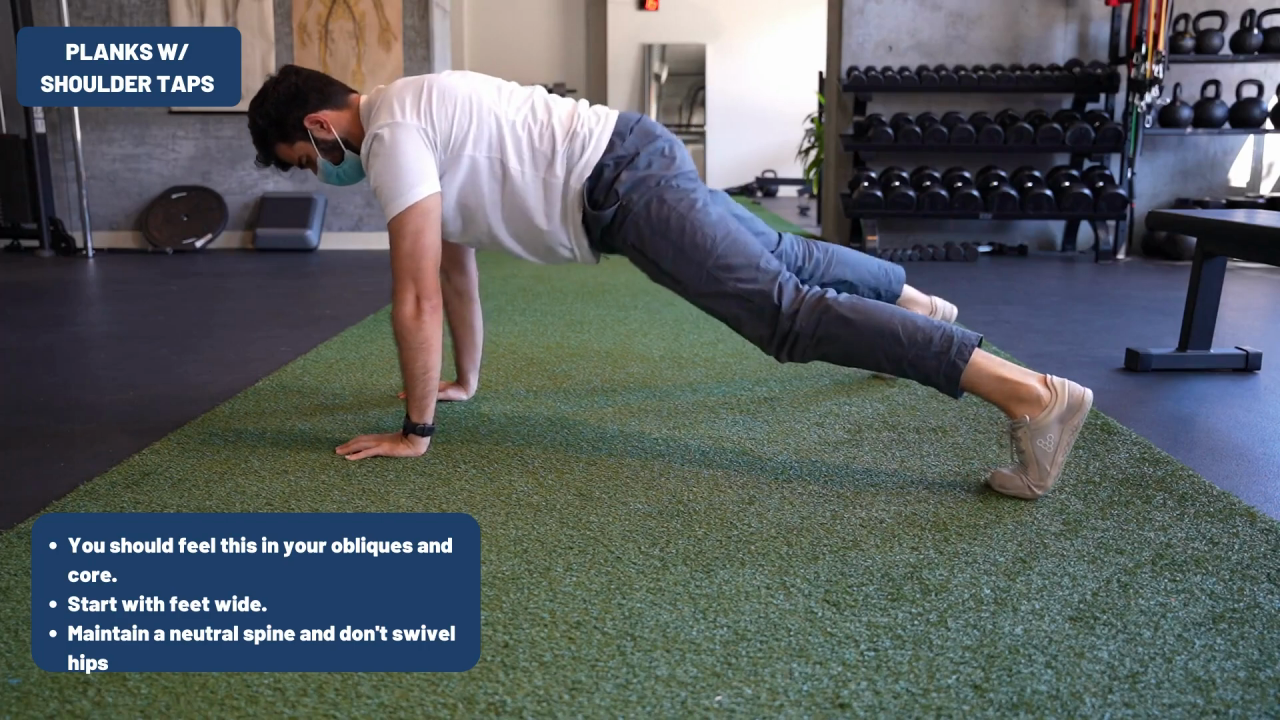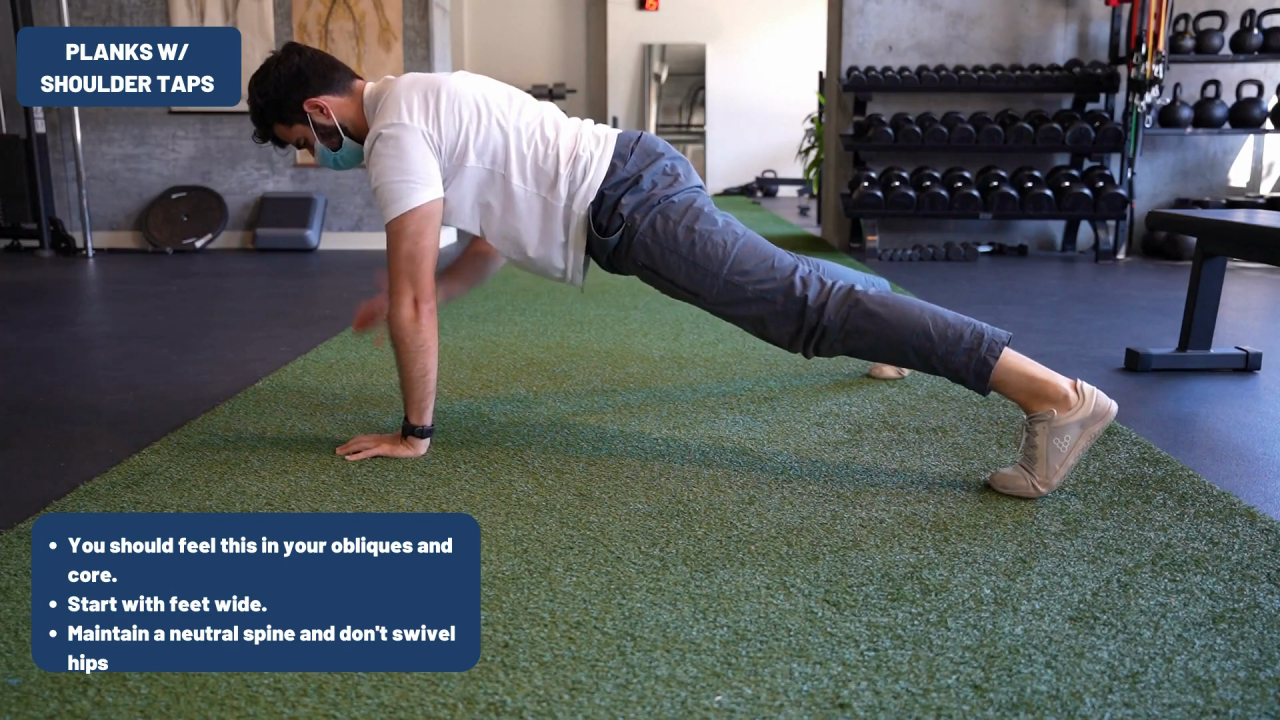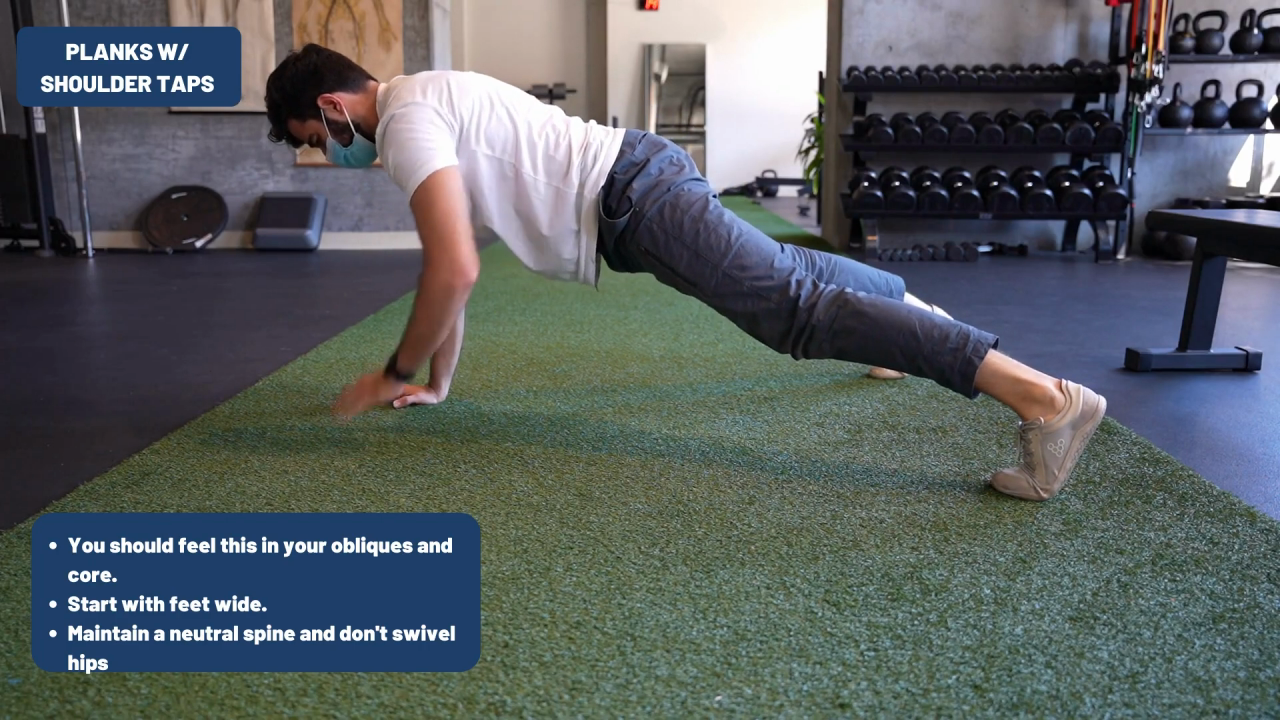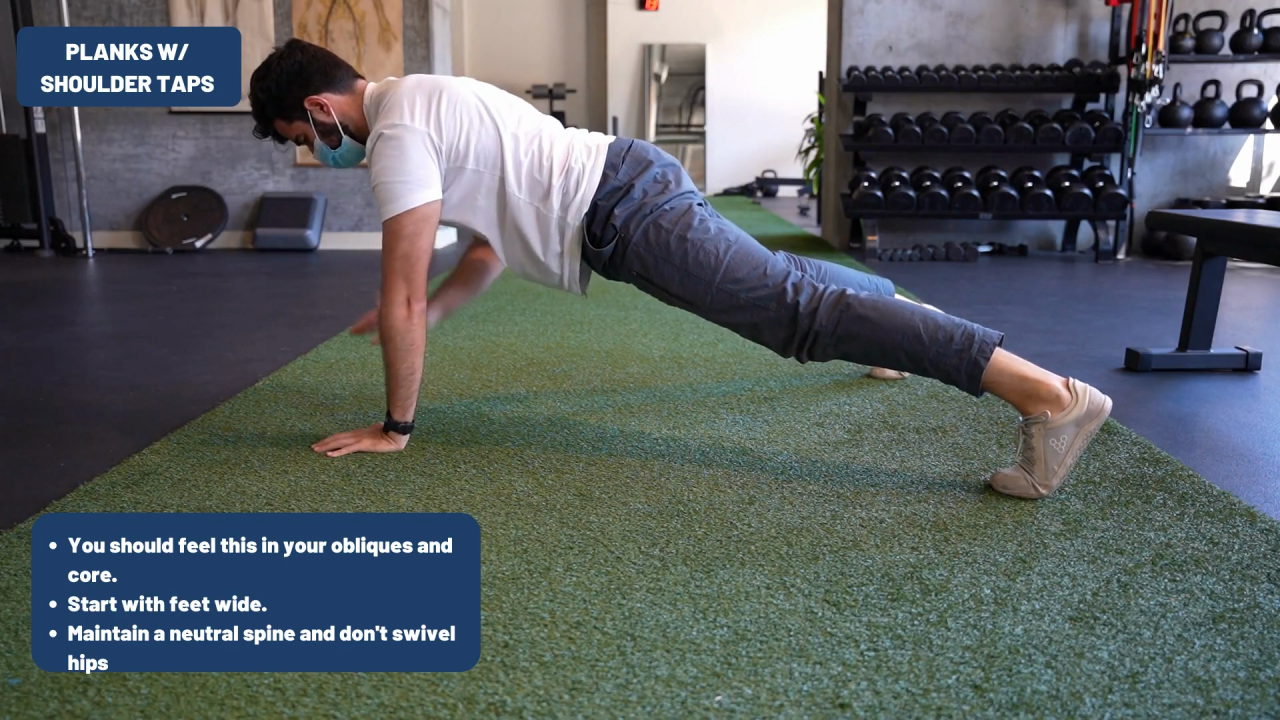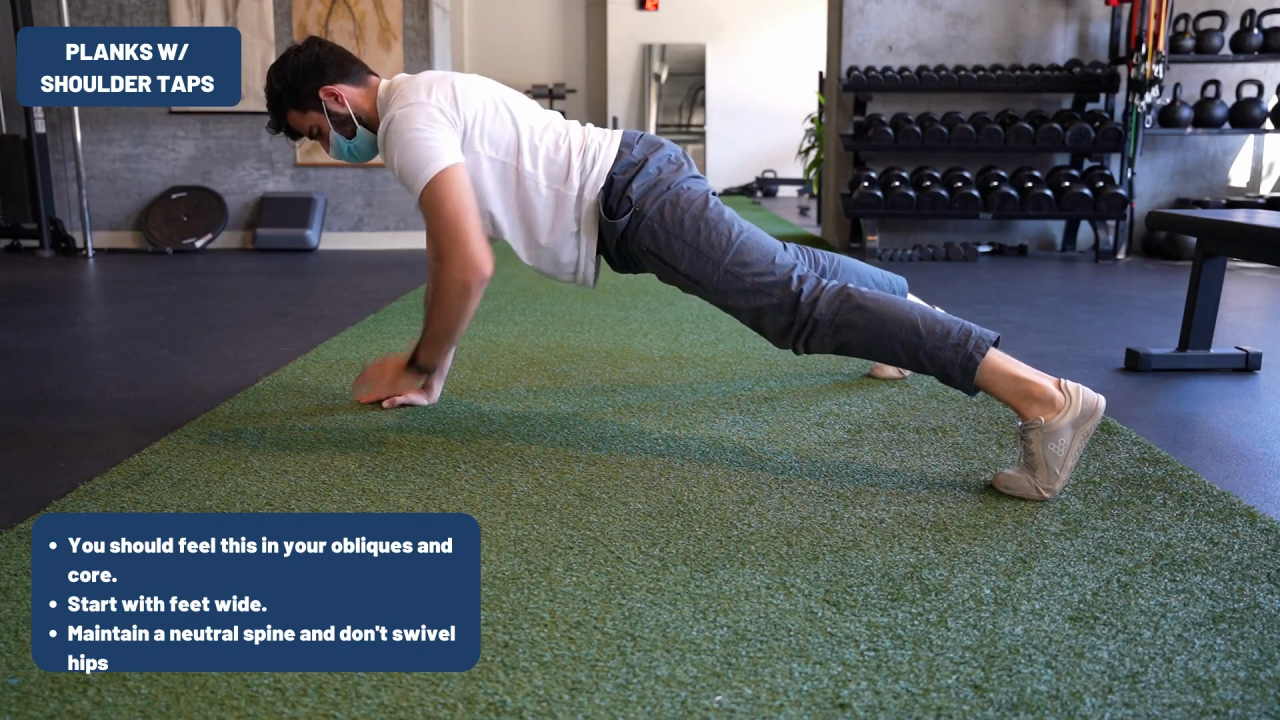
dt=1s
person 1, frame 1
left shoulder: (390, 134)
right shoulder: (412, 115)
left elbow: (418, 294)
right elbow: (455, 259)
left wrist: (414, 428)
right wrist: (463, 378)
left hip: (624, 184)
right hip: (632, 164)
left knee: (781, 310)
right knee: (770, 258)
left ankle: (1031, 396)
right ankle: (921, 306)
person 1, frame 2
left shoulder: (393, 136)
right shoulder: (417, 102)
left elbow: (415, 300)
right elbow: (489, 228)
left wrist: (415, 429)
right wrist: (406, 300)
left hip: (629, 206)
right hip: (633, 177)
left knee: (801, 305)
right knee: (780, 276)
left ankle: (1057, 396)
right ankle: (900, 312)
person 1, frame 3
left shoulder: (405, 122)
right shoulder: (424, 111)
left elbow: (455, 270)
right elbow: (452, 260)
left wrist: (395, 372)
right wrist: (437, 381)
left hip: (635, 197)
right hip: (639, 188)
left knee: (795, 308)
right knee: (780, 270)
left ankle: (1044, 397)
right ankle: (909, 304)
person 1, frame 4
left shoulder: (395, 135)
right shoulder: (417, 101)
left elbow: (403, 296)
right elbow: (496, 227)
left wrist: (395, 426)
right wrist: (431, 307)
left hip: (623, 213)
right hip: (629, 180)
left knee: (794, 309)
right knee: (780, 278)
left ankle: (1049, 395)
right ankle: (905, 307)
person 1, frame 5
left shoulder: (409, 122)
right shoulder: (420, 108)
left elbow: (468, 265)
right elbow: (448, 256)
left wrist: (417, 367)
right wrist: (435, 380)
left hip: (634, 197)
right hip: (636, 189)
left knee: (797, 302)
right knee: (783, 269)
left ankle: (1044, 396)
right ankle: (909, 303)
